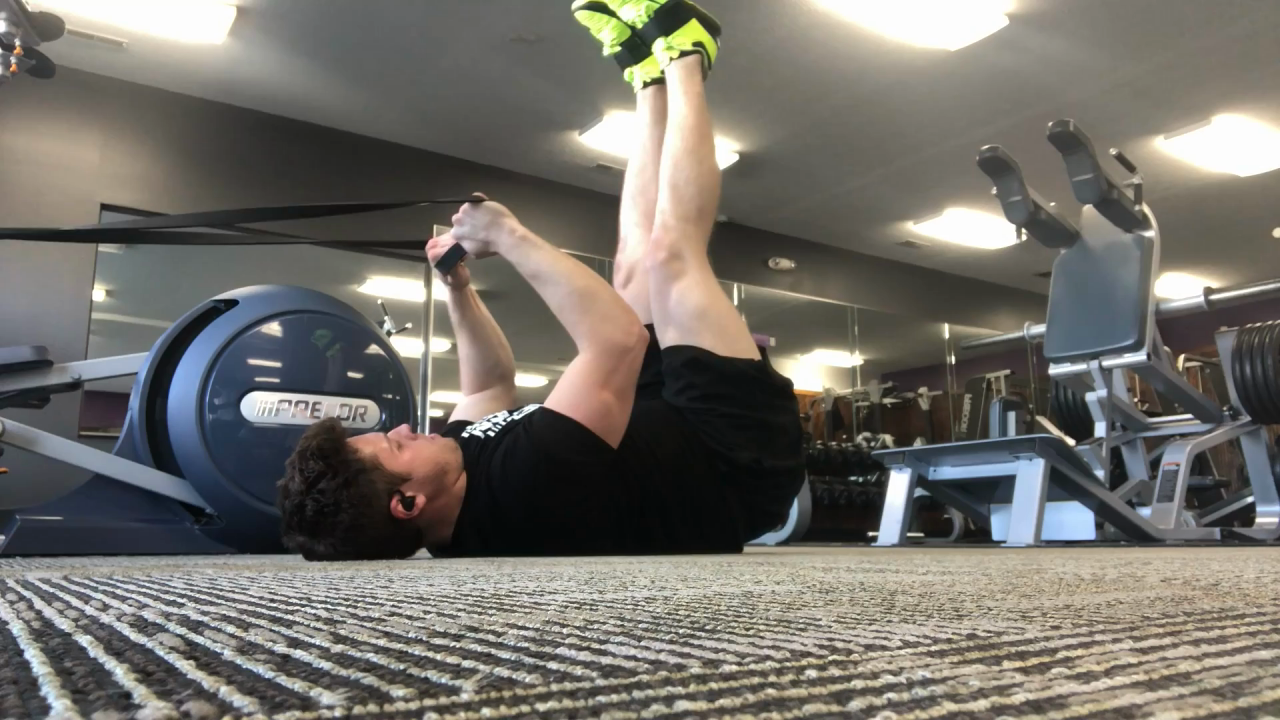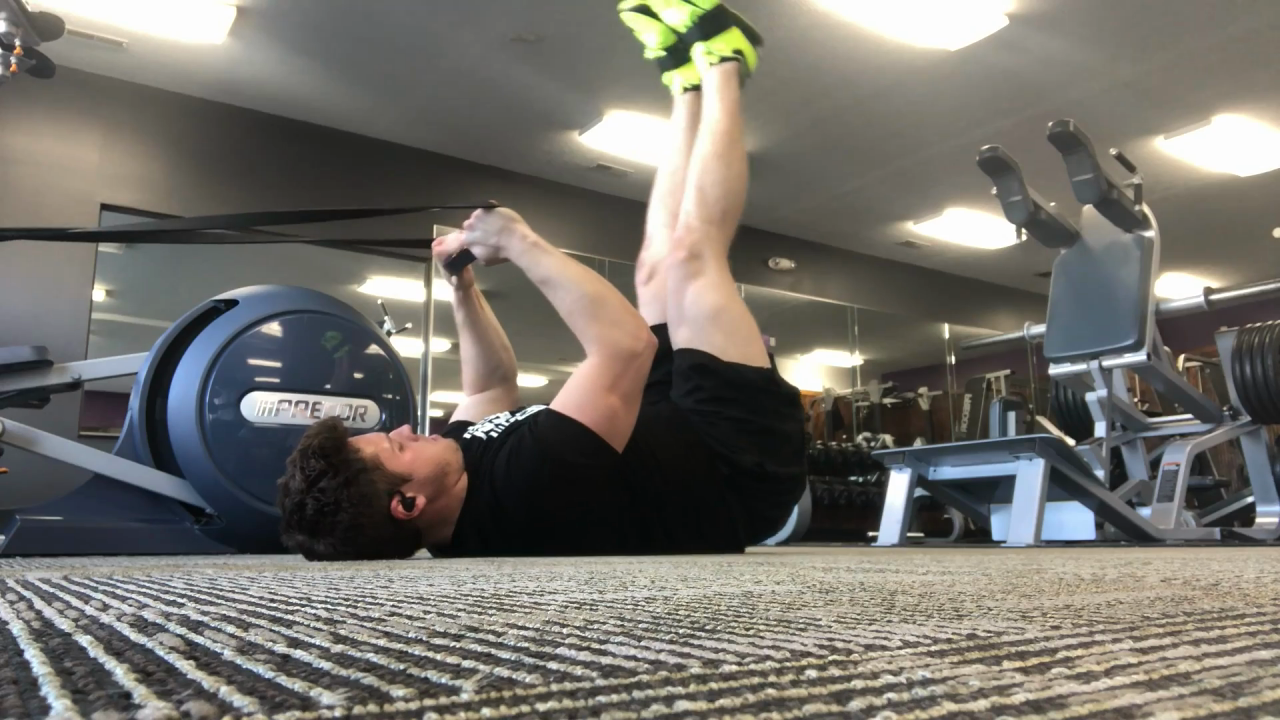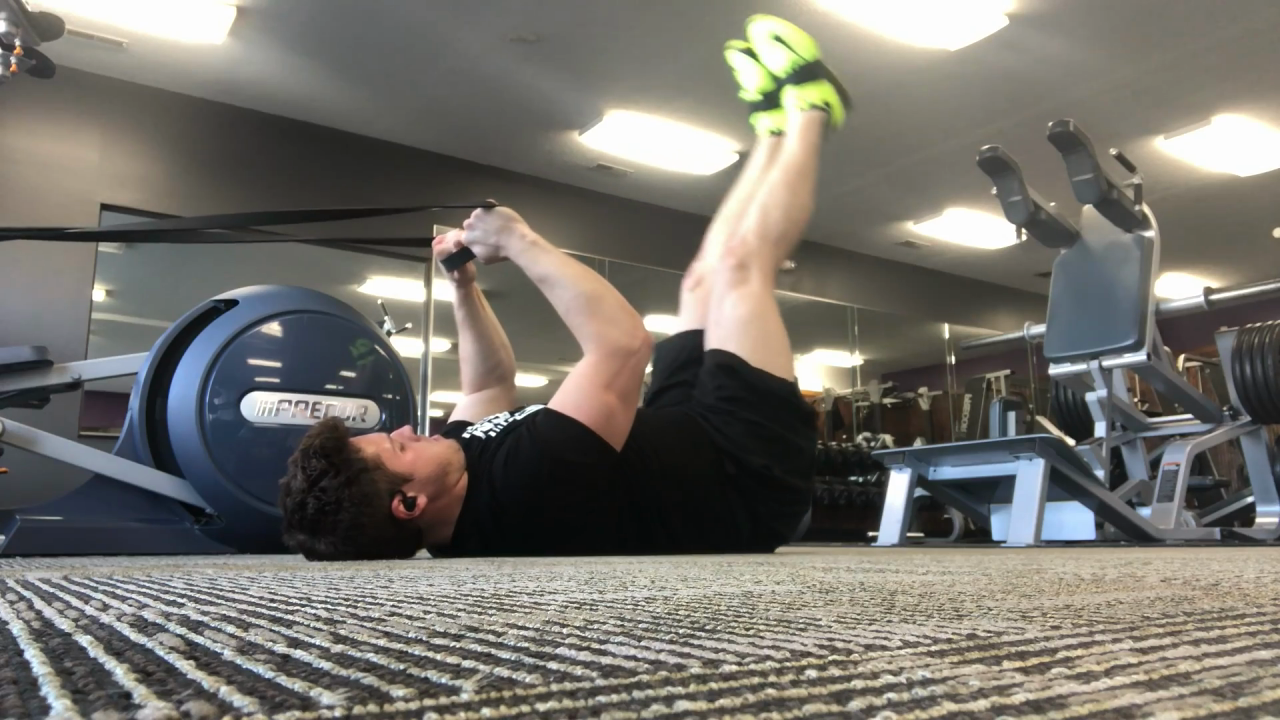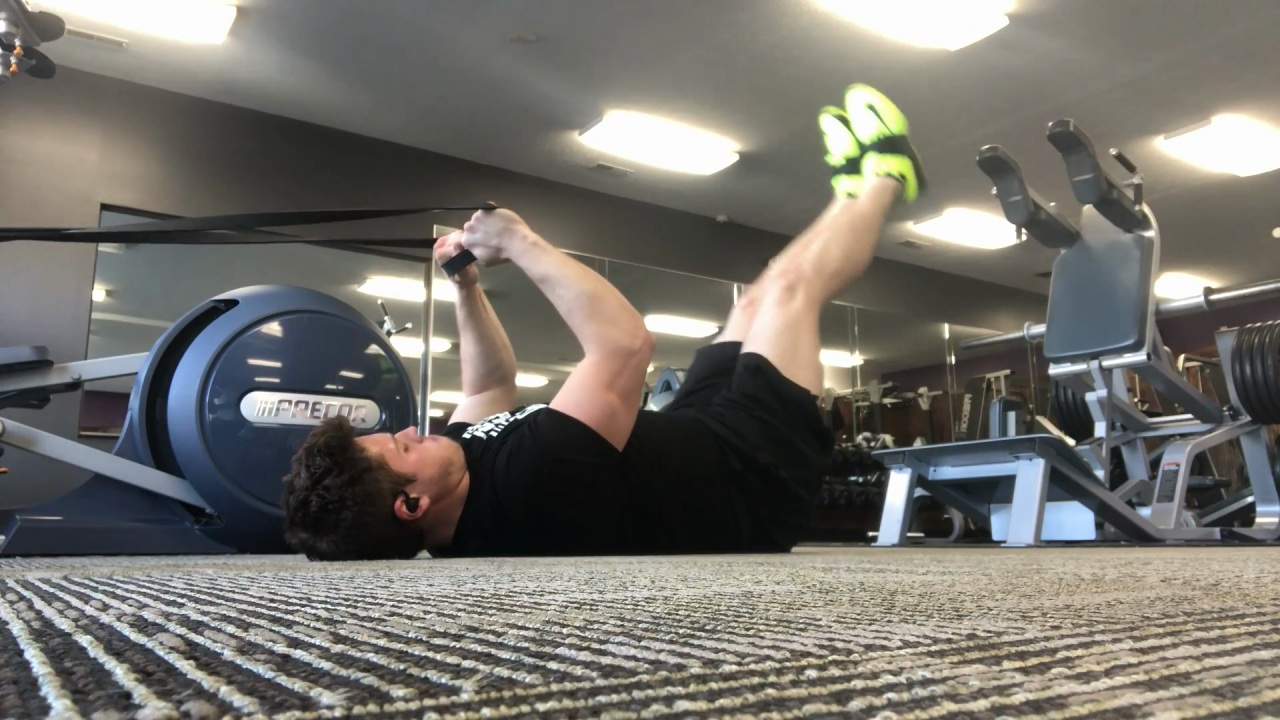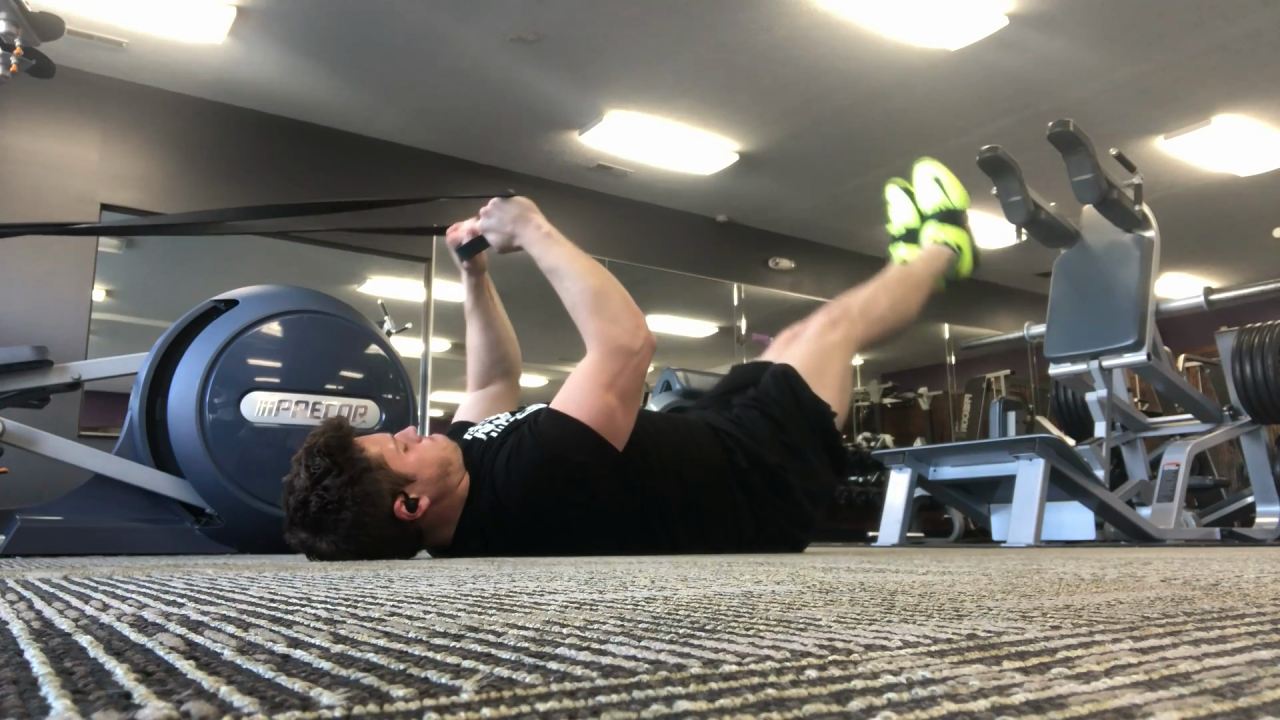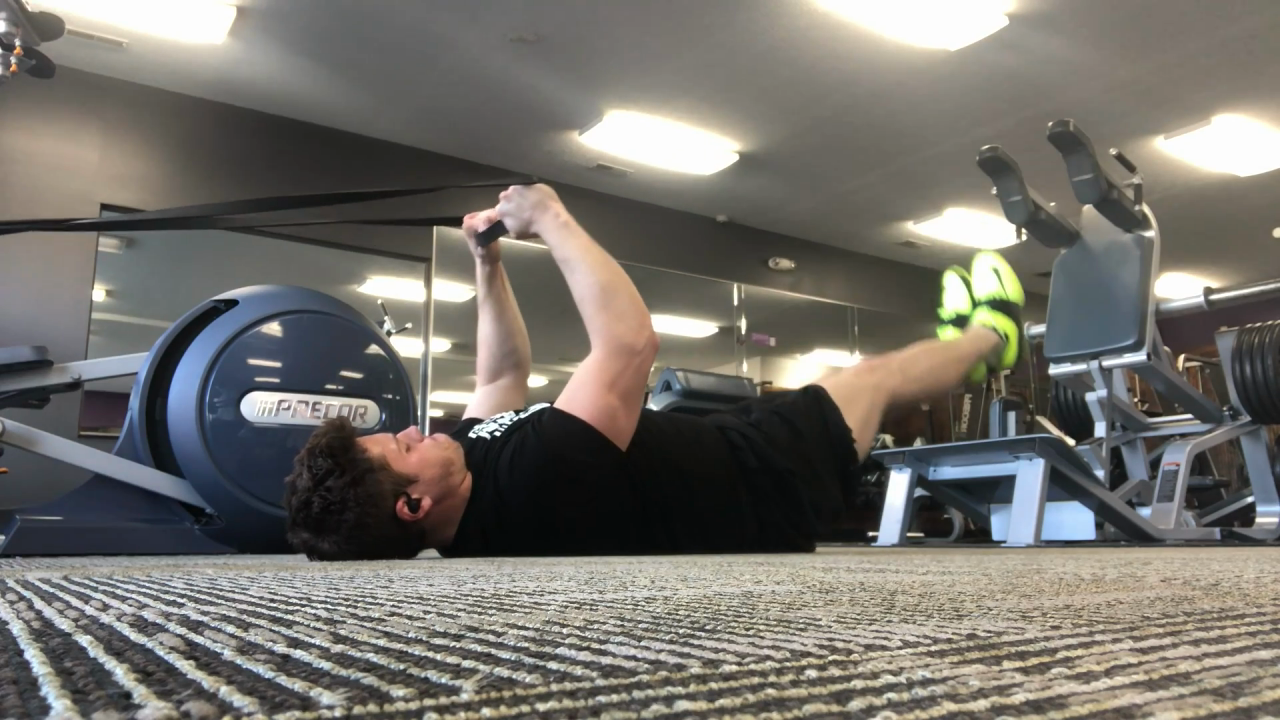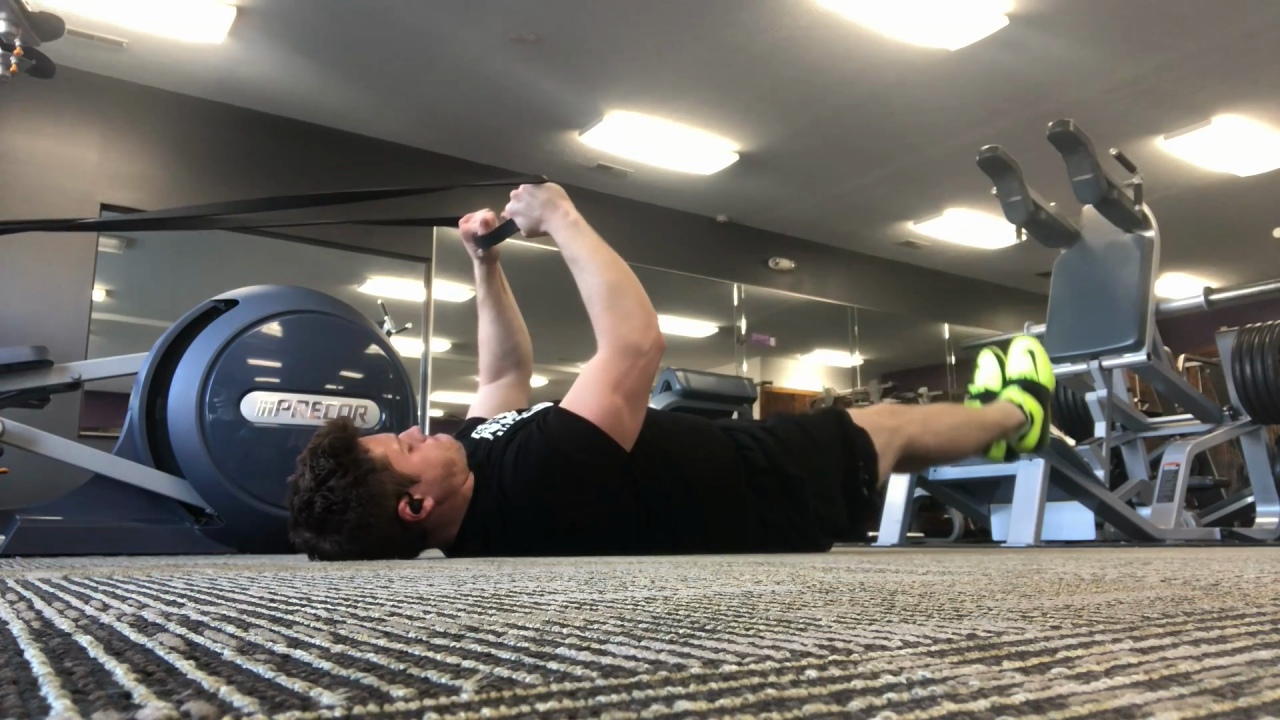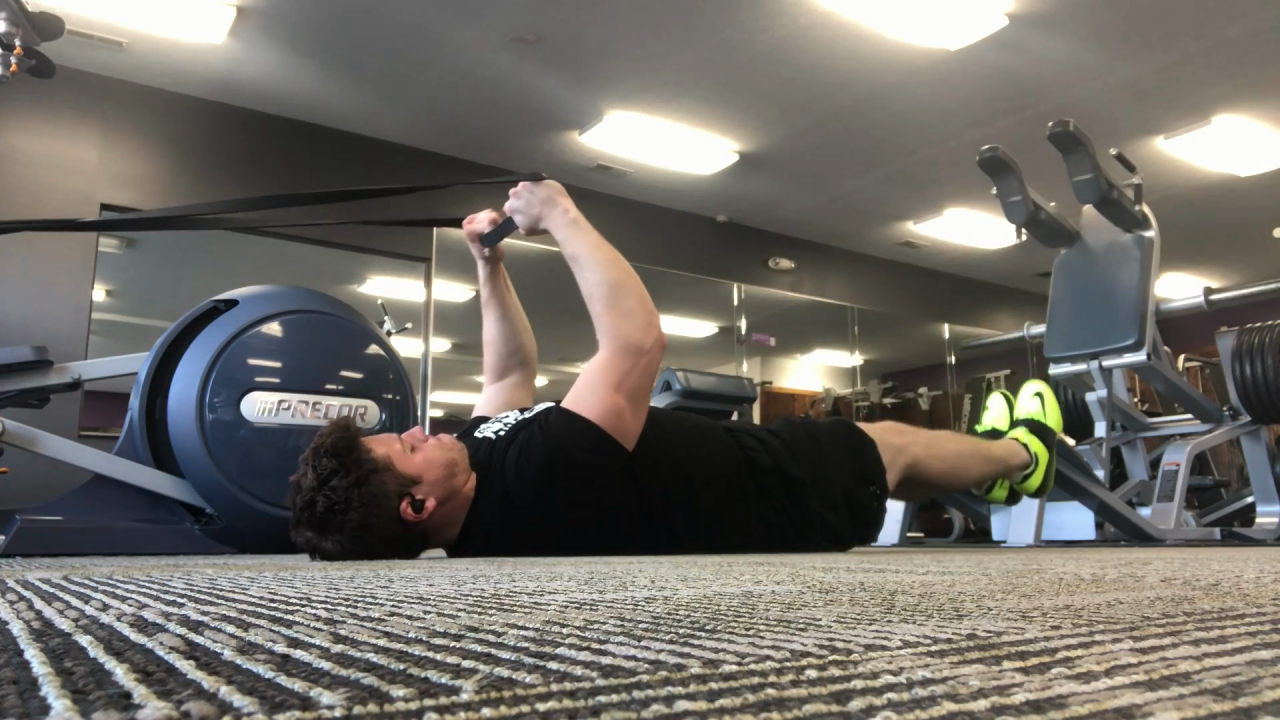
dt=0.3s
person 1, frame 1
left shoulder: (458, 524)
right shoulder: (527, 481)
left elbow: (492, 385)
right elbow: (619, 339)
left wrist: (456, 283)
right wrist: (510, 238)
left hip: (667, 433)
right hip: (739, 458)
right knee: (668, 255)
left ankle: (651, 70)
right ankle: (681, 57)
person 1, frame 2
left shoulder: (466, 495)
right shoulder: (528, 485)
left elbow: (493, 386)
right elbow: (628, 345)
left wrist: (463, 285)
right wrist: (521, 244)
left hip: (671, 439)
right hip: (742, 465)
right knee: (689, 254)
left ankle: (689, 78)
right ankle: (718, 63)
person 1, frame 3
right shoulder: (528, 479)
left elbow: (492, 383)
right elbow: (623, 343)
left wrist: (463, 282)
right wrist: (519, 242)
left hip: (681, 444)
right hip: (745, 473)
left knee: (707, 282)
right knee: (738, 264)
left ankle: (777, 127)
right ankle: (806, 111)
person 1, frame 4
left shoulder: (462, 463)
right shoulder: (530, 482)
left elbow: (492, 387)
right elbow: (625, 345)
left wrist: (466, 285)
right wrist: (520, 244)
left hip: (696, 453)
right hip: (750, 474)
left knee: (755, 303)
right knee: (789, 287)
left ankle: (854, 187)
right ankle: (880, 176)
person 1, frame 5
left shoulder: (468, 458)
right shoulder: (532, 480)
left elbow: (496, 381)
right elbow: (626, 344)
left wrist: (474, 273)
right wrist: (532, 233)
left hip: (705, 452)
right hip: (752, 480)
left knee: (792, 343)
right knee: (833, 324)
left ankle: (919, 257)
right ankle: (939, 251)
person 1, frame 6
left shoulder: (473, 457)
right shoulder: (538, 484)
left elbow: (503, 376)
right elbow: (629, 344)
left wrist: (488, 264)
right wrist: (552, 221)
left hip: (713, 456)
right hip: (757, 484)
left knee: (849, 381)
right knee: (871, 376)
left ankle: (963, 341)
right ankle: (986, 335)
person 1, frame 7
left shoulder: (478, 460)
right shoulder: (539, 481)
left elbow: (506, 375)
right elbow: (635, 344)
left wrist: (485, 265)
right wrist: (559, 220)
left hip: (721, 460)
right hip: (761, 490)
left knee: (867, 421)
right knee: (886, 421)
left ankle: (991, 415)
right ankle: (1011, 420)
person 1, frame 8
left shoulder: (481, 462)
right shoulder: (541, 485)
left elbow: (510, 375)
right elbow: (636, 343)
left wrist: (488, 265)
right wrist: (559, 216)
left hip: (722, 460)
right hip: (764, 493)
left knee: (874, 440)
right knee: (893, 441)
left ankle: (1005, 457)
right ankle: (1017, 456)
